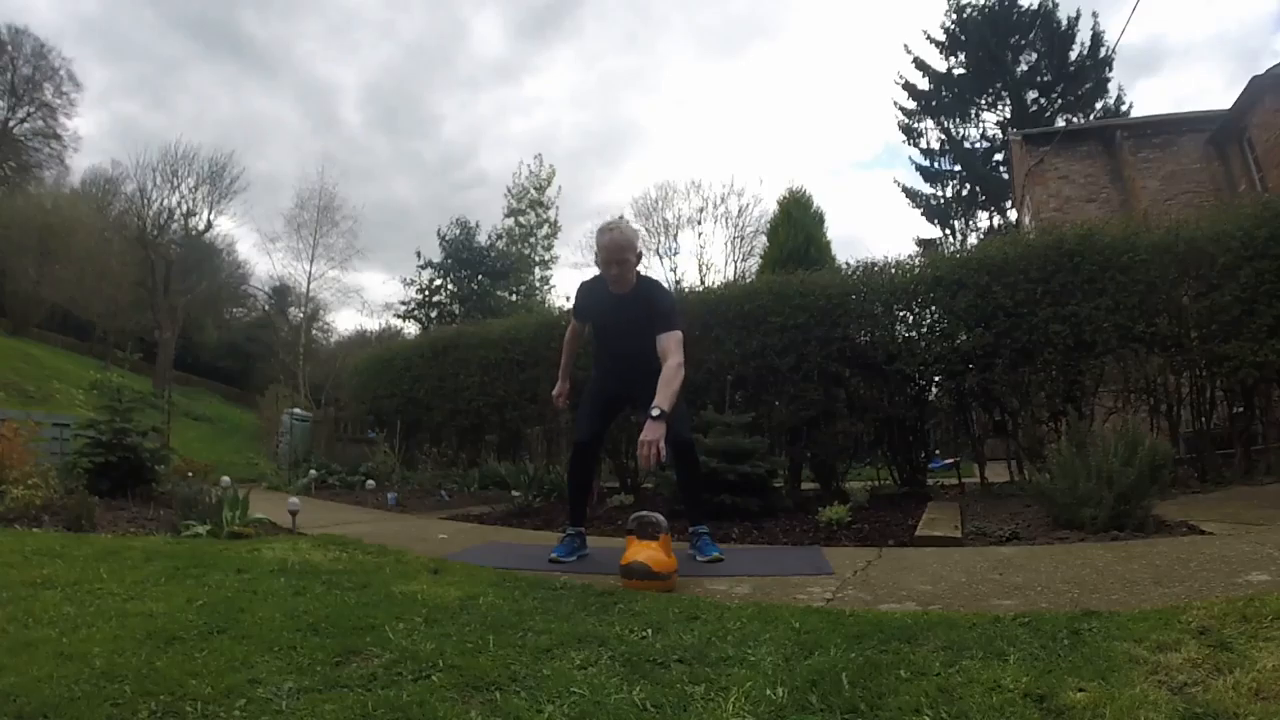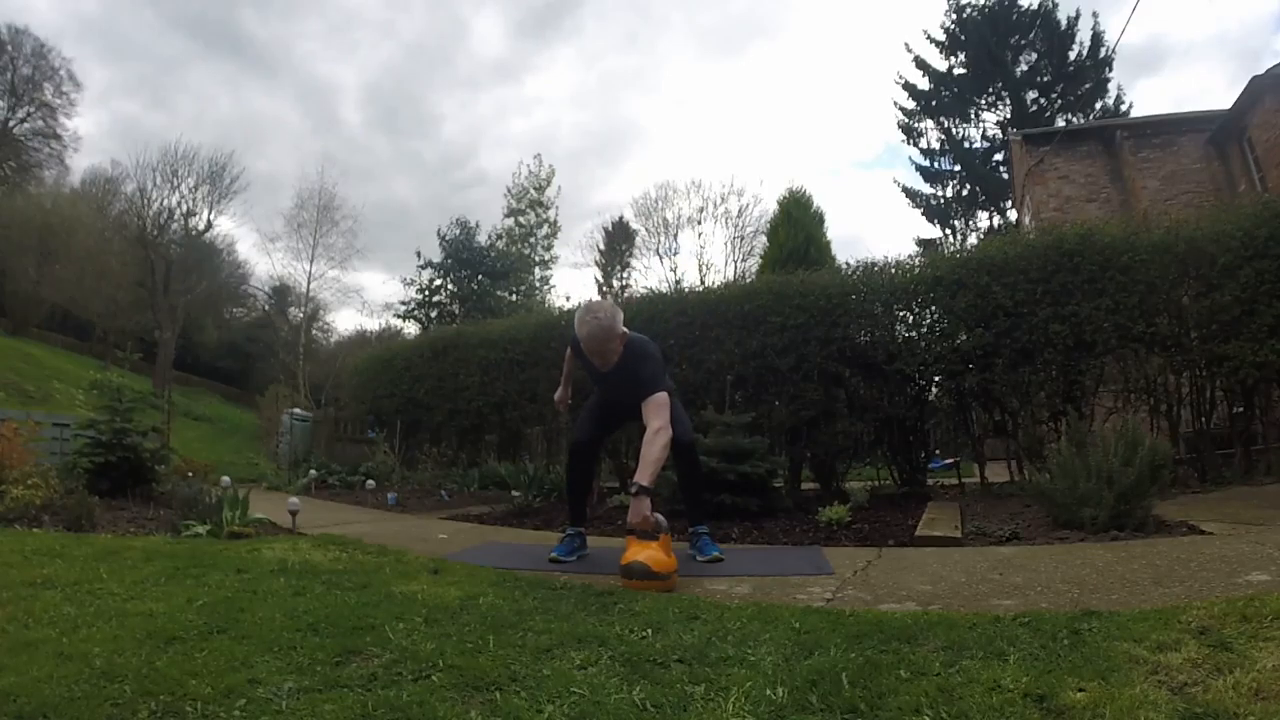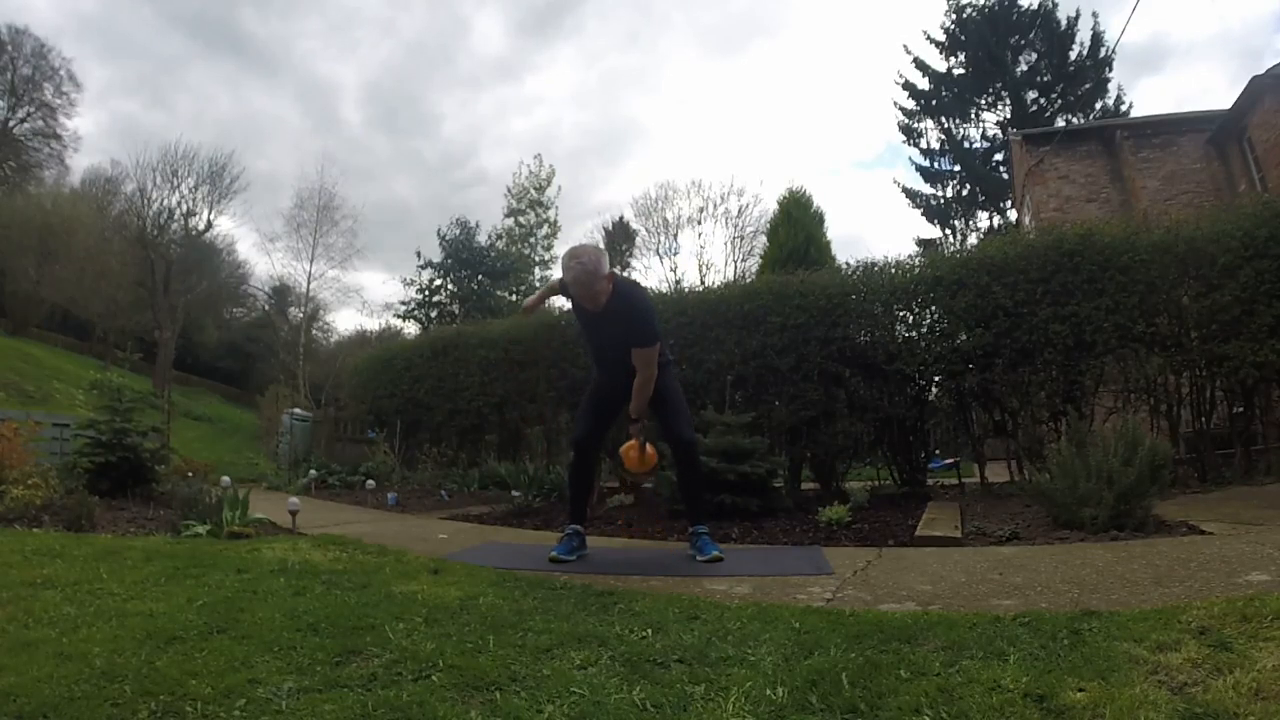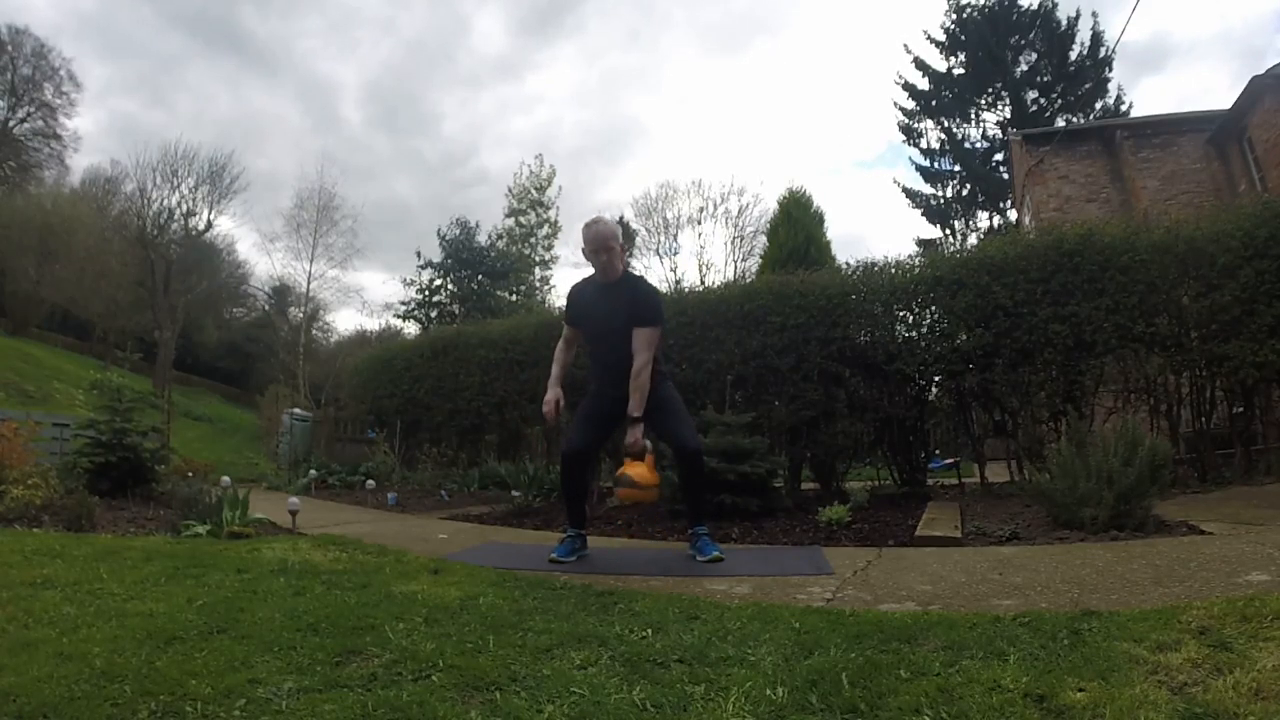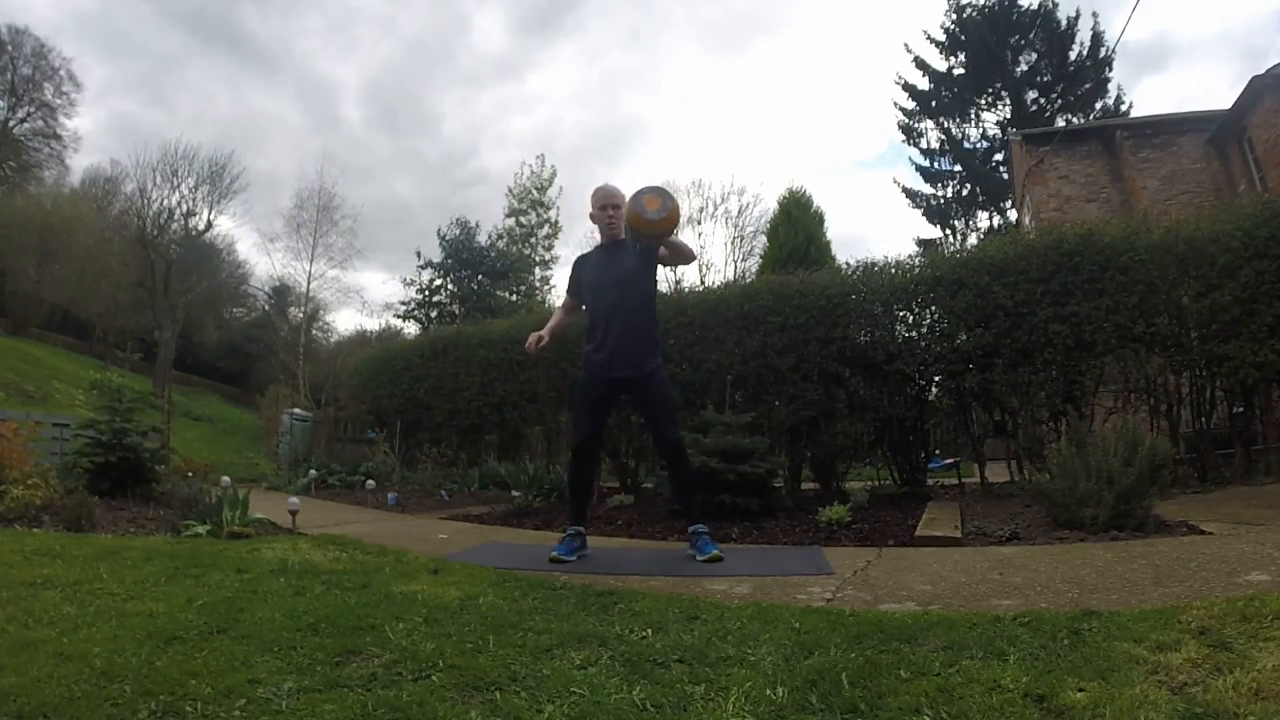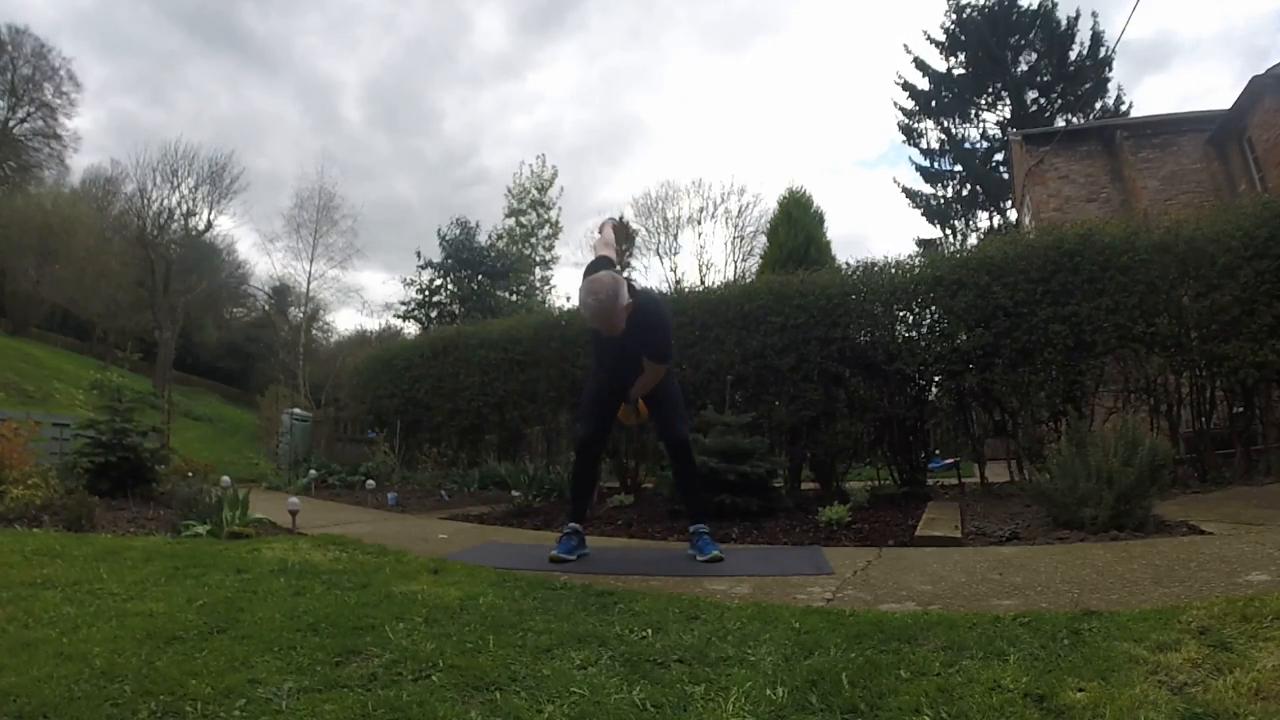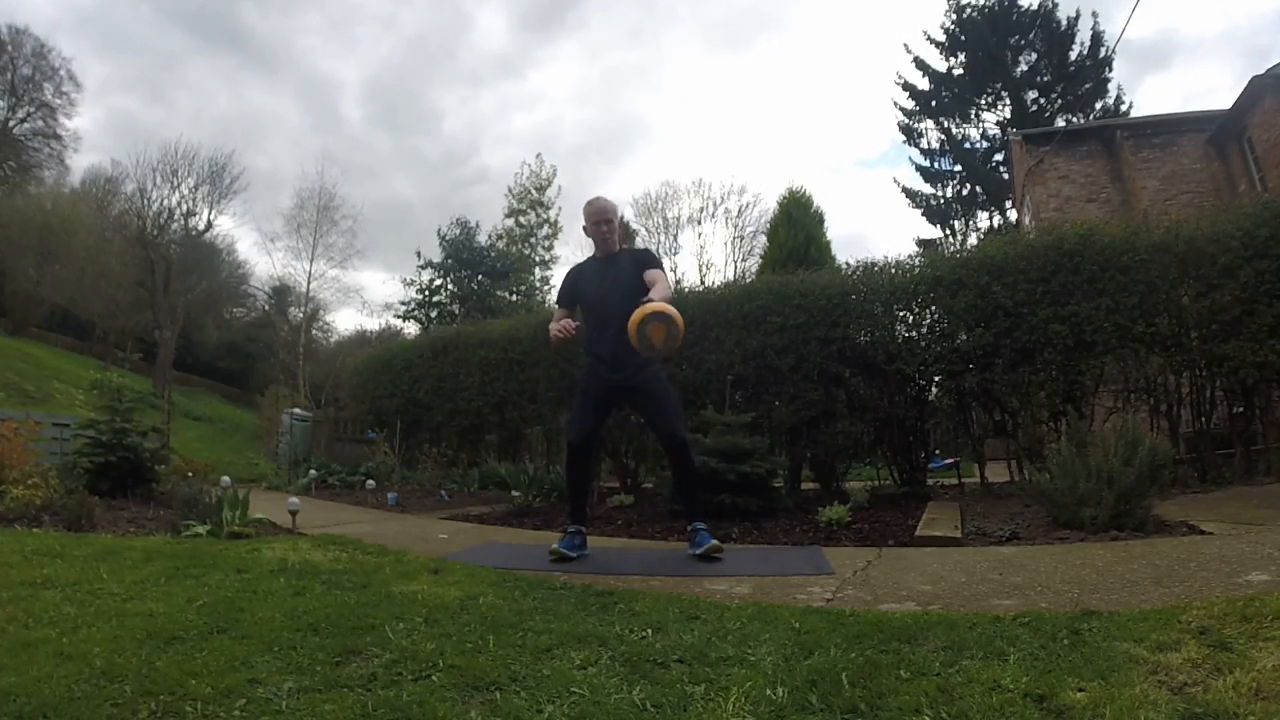
dt=0.7s
person 1, frame 1
left shoulder: (657, 297)
right shoulder: (589, 292)
left elbow: (674, 362)
right elbow: (575, 330)
left wrist: (657, 417)
right wrist: (563, 379)
left hip: (654, 383)
right hip: (606, 381)
left knee: (682, 443)
right knee: (583, 444)
left ankle: (698, 532)
right ankle: (575, 533)
person 1, frame 2
left shoulder: (645, 355)
right shoulder: (583, 343)
left elbow: (659, 428)
left wrist: (640, 491)
right wrist: (564, 387)
left hip: (652, 400)
right hip: (609, 398)
left knee: (684, 442)
right knee: (580, 444)
left ankle: (699, 532)
right ankle: (575, 533)
person 1, frame 3
left shoulder: (635, 302)
right shoulder: (578, 286)
left elbow: (646, 373)
left wrist: (635, 419)
right wrist: (539, 297)
left hip: (654, 371)
right hip: (608, 376)
left knee: (683, 441)
right knee: (583, 441)
left ankle: (698, 532)
right ankle: (575, 532)
person 1, frame 4
left shoulder: (643, 293)
right shoulder: (580, 294)
left elbow: (643, 361)
right elbow: (568, 342)
left wrist: (636, 422)
right wrist: (553, 387)
left hip: (650, 388)
right hip: (604, 391)
left knee: (689, 448)
right knee: (573, 453)
left ankle: (698, 533)
right ankle: (576, 534)
person 1, frame 5
left shoulder: (643, 248)
right shoulder: (584, 263)
left elbow: (687, 257)
right elbow: (569, 306)
left wrist: (664, 236)
right wrist: (546, 331)
left hip: (644, 366)
right hip: (598, 369)
left knee: (671, 444)
right knee: (583, 447)
left ankle: (697, 531)
right ankle: (576, 533)
person 1, frame 6
left shoulder: (654, 314)
right shoulder: (595, 284)
left elbow: (654, 374)
right elbow: (605, 247)
left wrist: (630, 398)
right wrist: (607, 226)
left hip: (650, 373)
right hip: (606, 373)
left knee: (678, 441)
right knee: (587, 443)
left ankle: (699, 532)
right ankle: (574, 531)
person 1, frame 7
left shoulder: (640, 258)
right shoulder: (577, 275)
left elbow: (662, 284)
right elbow: (556, 322)
left wrist: (655, 300)
right wrist: (558, 328)
left hip: (643, 368)
right hip: (598, 373)
left knee: (676, 440)
right knee: (577, 443)
left ankle: (697, 528)
right ankle: (576, 531)
